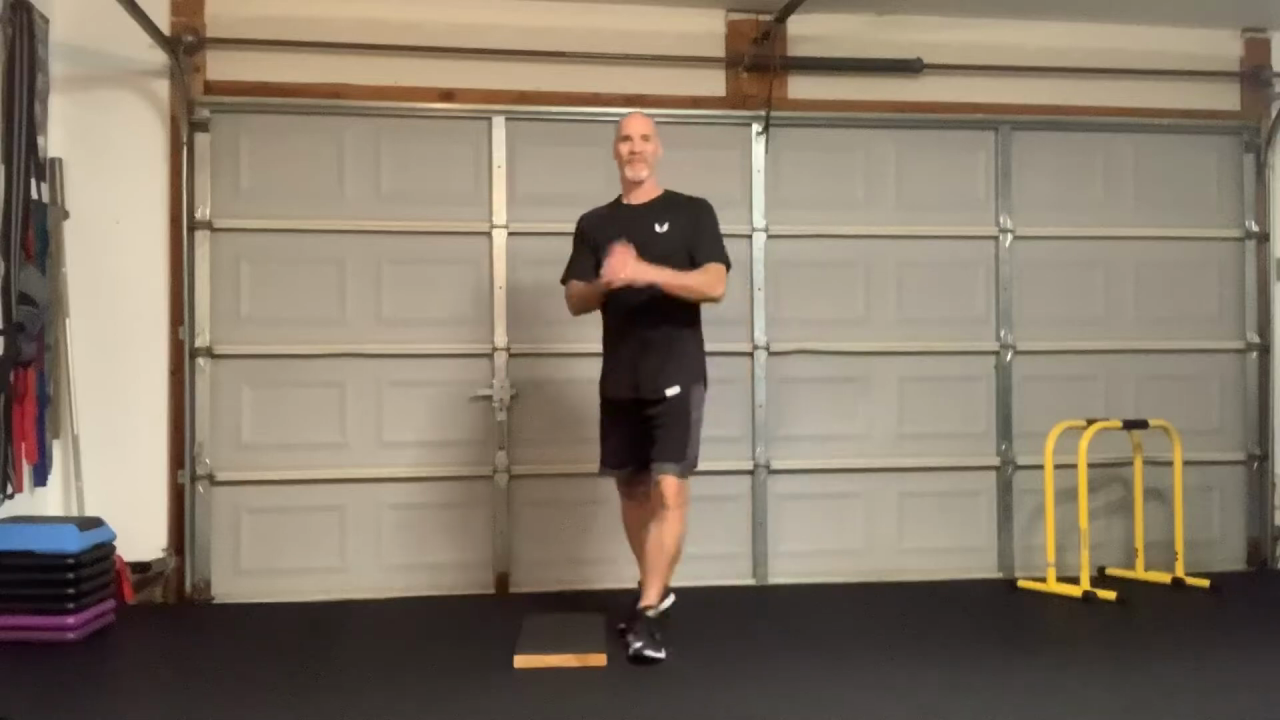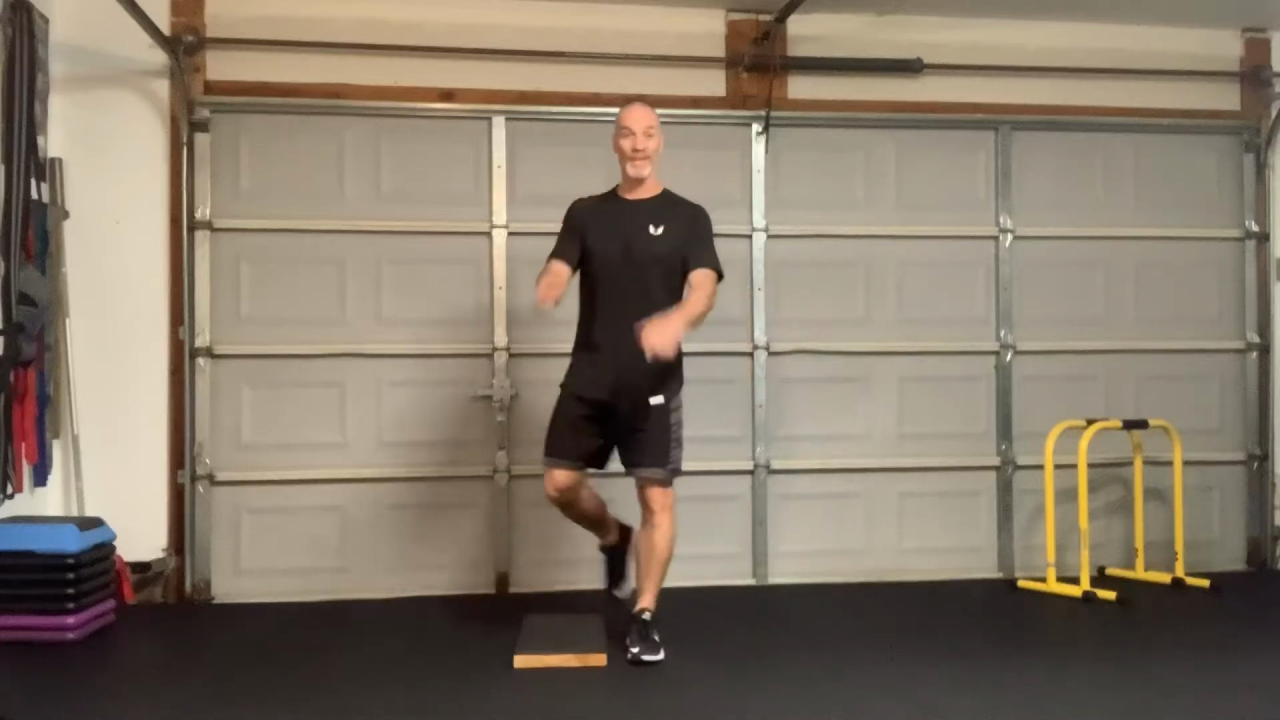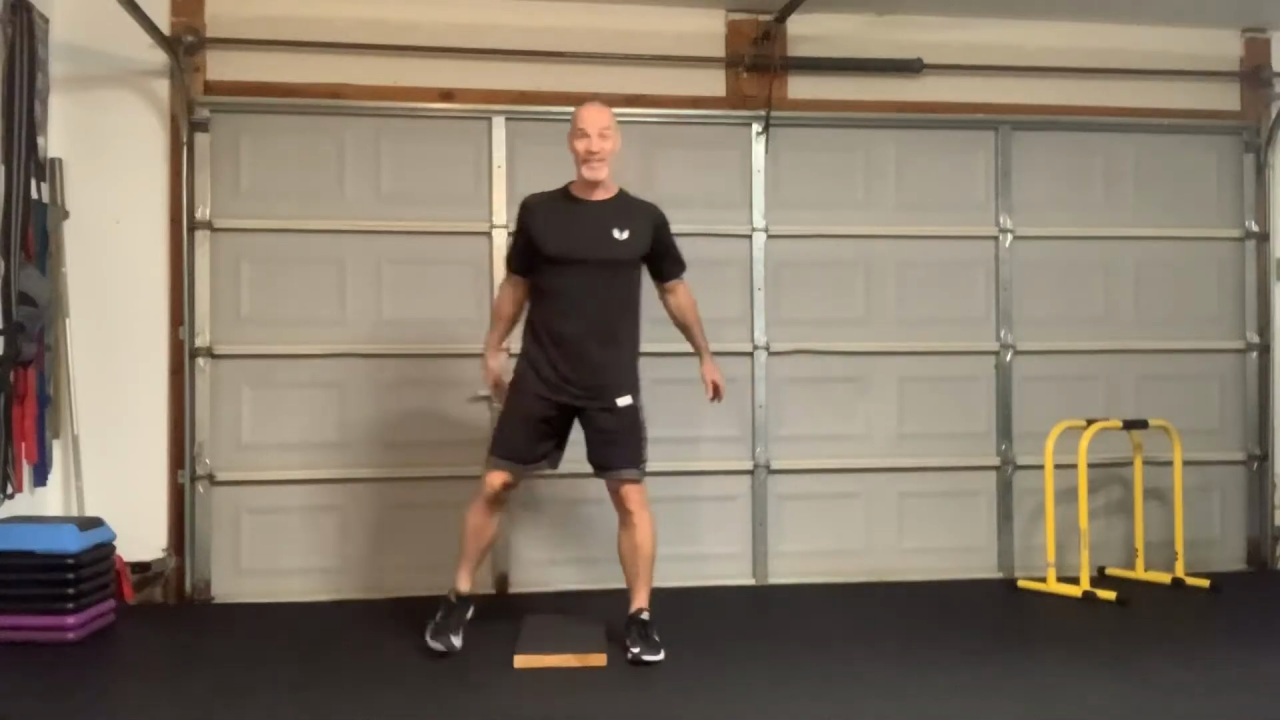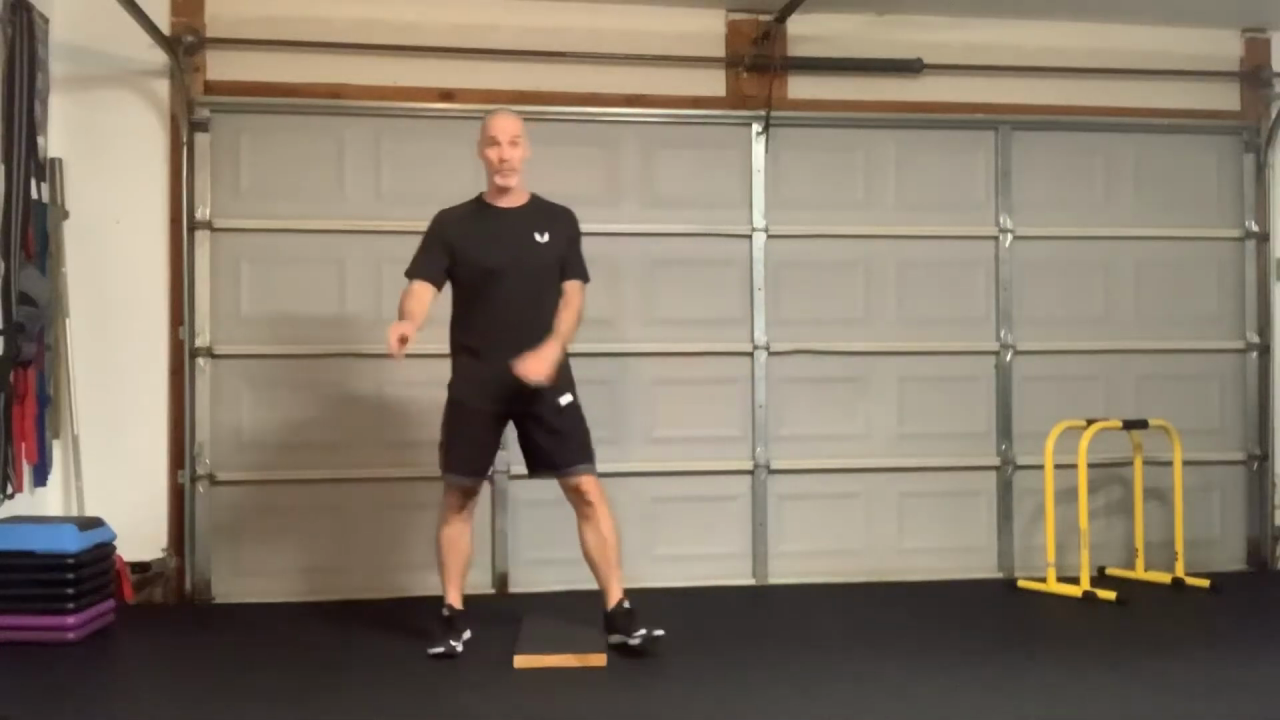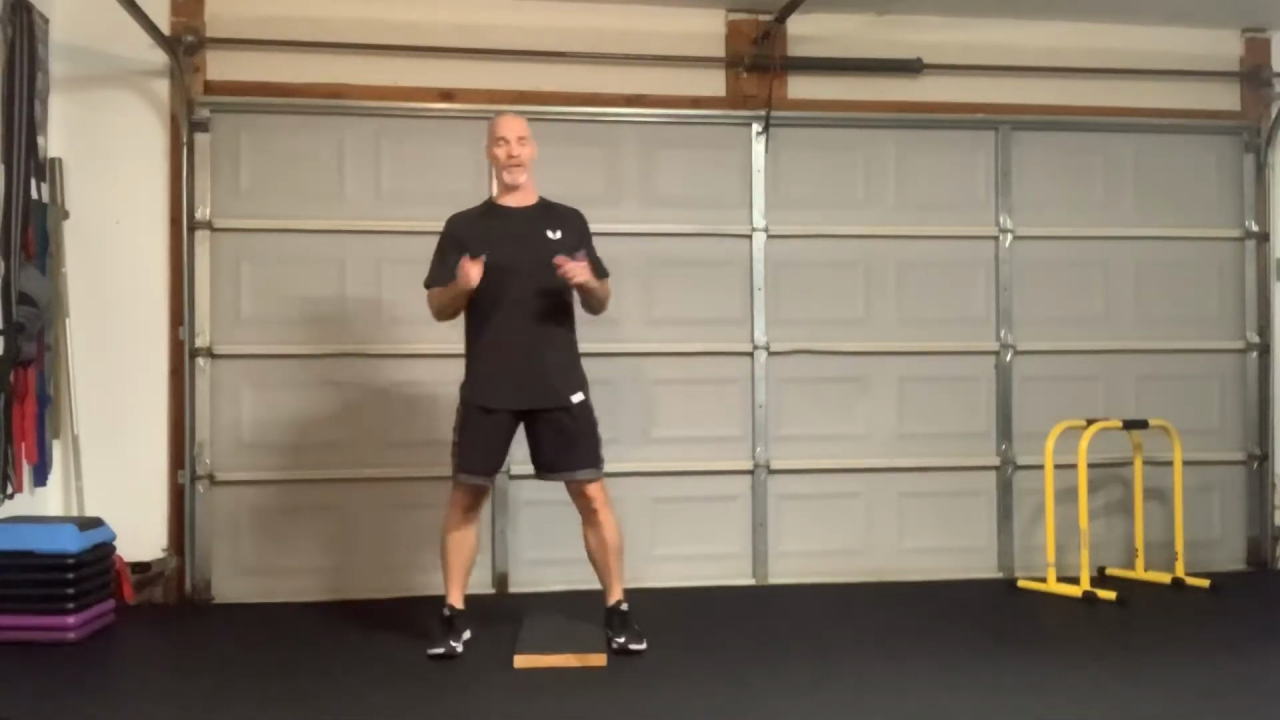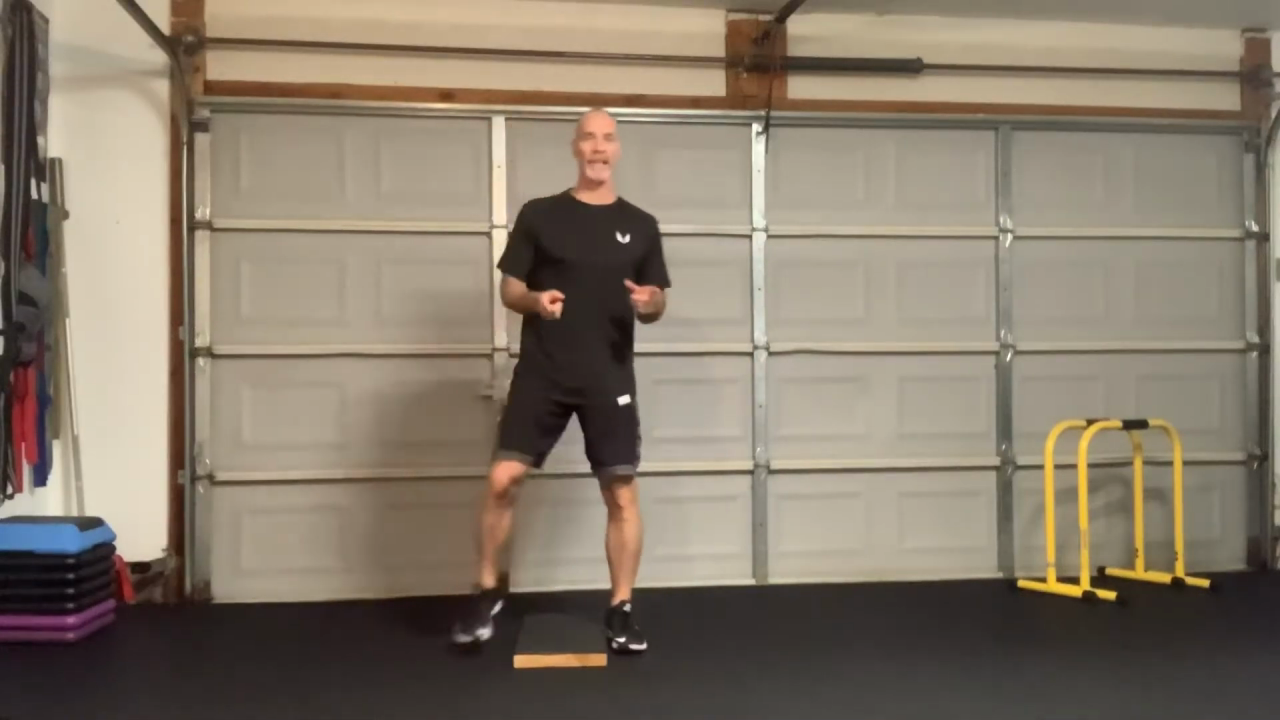
dt=0.4s
person 1, frame 1
left shoulder: (693, 212)
right shoulder: (594, 223)
left elbow: (714, 285)
right elbow: (576, 300)
left wrist: (648, 272)
right wrist: (608, 282)
left hip: (677, 376)
right hip: (620, 380)
left knee: (670, 490)
right knee: (632, 487)
left ankle: (647, 614)
right ankle: (653, 589)
person 1, frame 2
left shoulder: (688, 217)
right shoulder: (586, 212)
left elbow: (704, 289)
right elbow: (557, 270)
left wrist: (675, 322)
right wrist: (546, 288)
left hip: (653, 383)
right hip: (588, 378)
left knee: (656, 497)
right knee: (559, 484)
left ankle: (644, 617)
right ankle: (614, 540)
person 1, frame 3
left shoulder: (645, 218)
right shoulder: (538, 211)
left elbow: (675, 290)
right elbow: (516, 285)
left wrist: (705, 357)
right wrist: (493, 351)
left hip: (612, 384)
right hip: (539, 380)
left knee: (630, 497)
right knee: (494, 486)
left ankle: (639, 618)
right ankle: (460, 598)
person 1, frame 4
left shoulder: (558, 220)
right shoulder: (453, 223)
left elbow: (572, 297)
right elbow: (421, 287)
left wrist: (551, 350)
right wrist: (405, 323)
left hip: (544, 383)
right hip: (474, 388)
left knee: (587, 492)
right knee: (458, 498)
left ankle: (618, 611)
right ankle: (453, 614)
person 1, frame 5
left shoulder: (568, 221)
right shoulder: (464, 226)
left elbow: (598, 303)
right elbow: (439, 306)
left wrist: (589, 283)
right wrist: (462, 286)
left hip: (560, 384)
right hip: (488, 388)
left knee: (592, 495)
right knee: (465, 498)
left ankle: (617, 609)
right ankle: (454, 614)
person 1, frame 6
left shoulder: (641, 225)
right shoulder: (538, 215)
left elbow: (654, 303)
right elbow: (508, 289)
left wrist: (651, 305)
right wrist: (535, 301)
left hip: (609, 380)
right hip: (540, 376)
left knee: (622, 493)
right knee: (502, 481)
left ankle: (621, 610)
right ankle: (487, 591)
